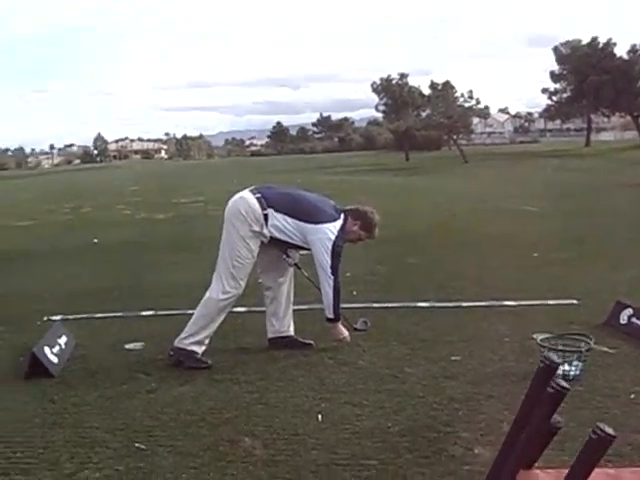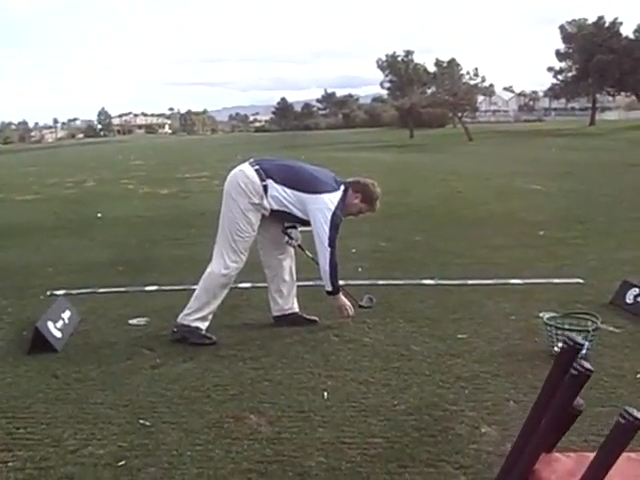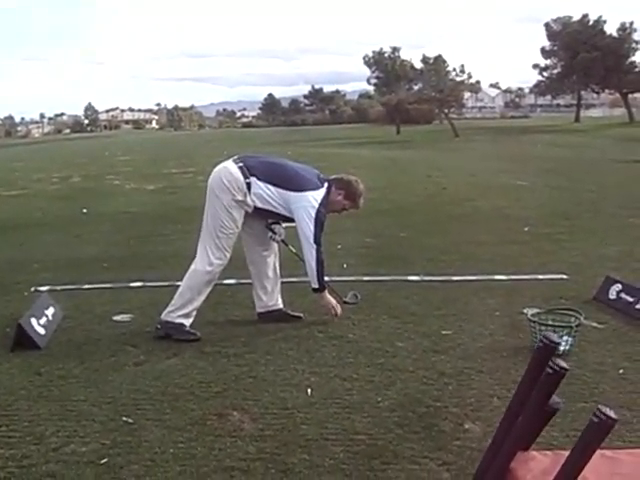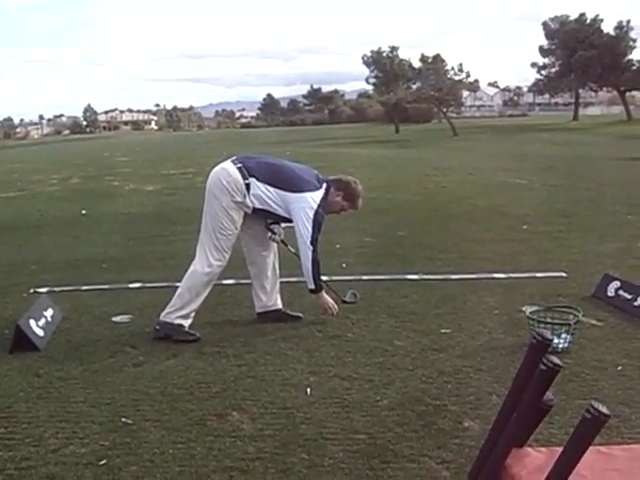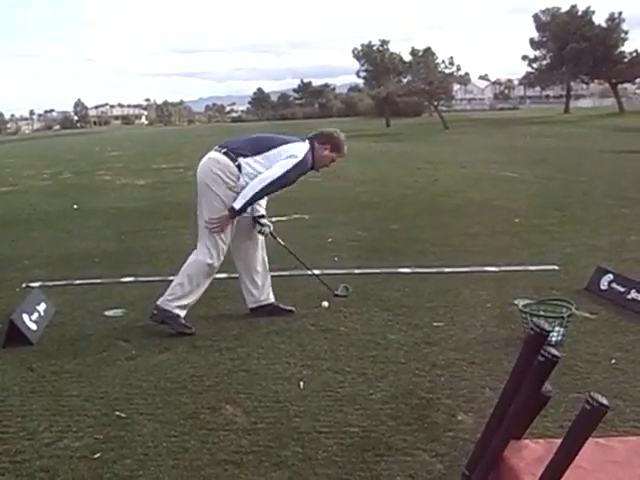
dt=1s
person 1, frame 1
left shoulder: (333, 213)
right shoulder: (330, 232)
right elbow: (329, 278)
left wrist: (290, 248)
right wrist: (335, 323)
left hip: (251, 205)
right hip: (249, 213)
left knee: (279, 272)
right knee: (229, 287)
left ankle: (280, 334)
right ankle: (185, 348)
person 1, frame 2
left shoulder: (334, 186)
right shoulder: (329, 203)
right elbow: (326, 250)
left wrist: (291, 226)
right wrist: (335, 294)
left hip: (254, 181)
right hip: (248, 186)
left knee: (279, 250)
right knee: (229, 261)
left ankle: (285, 311)
right ankle: (188, 324)
person 1, frame 3
left shoulder: (318, 183)
right shoulder: (313, 201)
right elbow: (312, 248)
left wrist: (274, 222)
right wrist: (322, 292)
left hip: (236, 176)
right hip: (232, 183)
left knee: (263, 246)
right knee: (214, 258)
left ankle: (269, 307)
right ankle: (173, 321)
person 1, frame 4
left shoulder: (316, 183)
right shoulder: (311, 202)
right elbow: (308, 249)
left wrist: (273, 222)
right wrist: (318, 292)
left hip: (234, 176)
right hip: (231, 184)
left knee: (263, 246)
right knee: (213, 259)
left ankle: (268, 307)
right ankle: (171, 321)
person 1, frame 5
left shoulder: (297, 148)
right shoulder: (302, 157)
right elbow: (264, 183)
left wrist: (258, 214)
right wrist: (232, 214)
left hip: (219, 166)
right hip: (221, 171)
left knee: (249, 238)
right knee: (211, 250)
left ankle: (260, 301)
right ankle: (169, 308)
